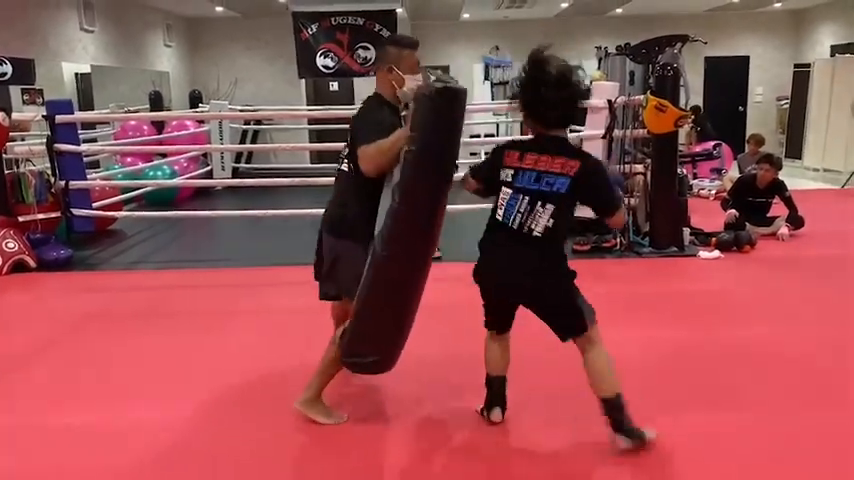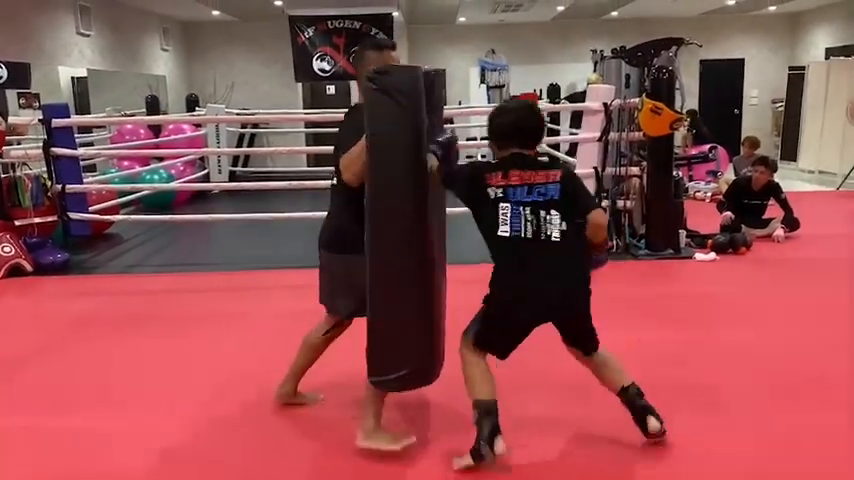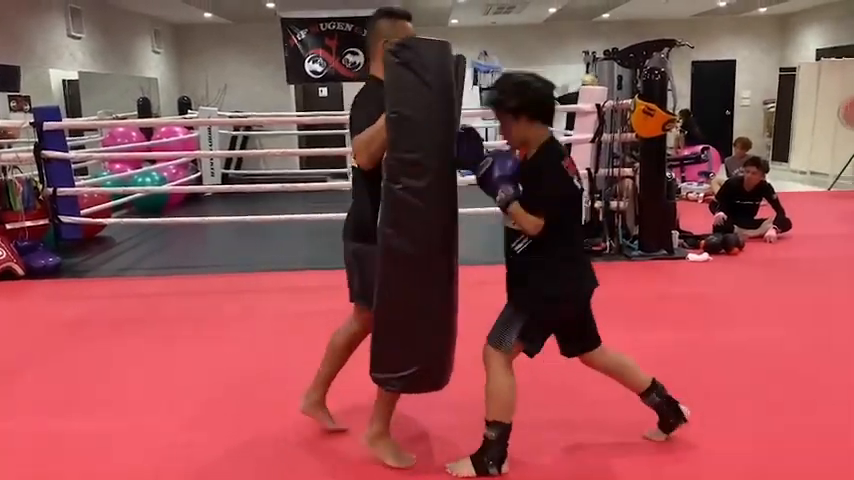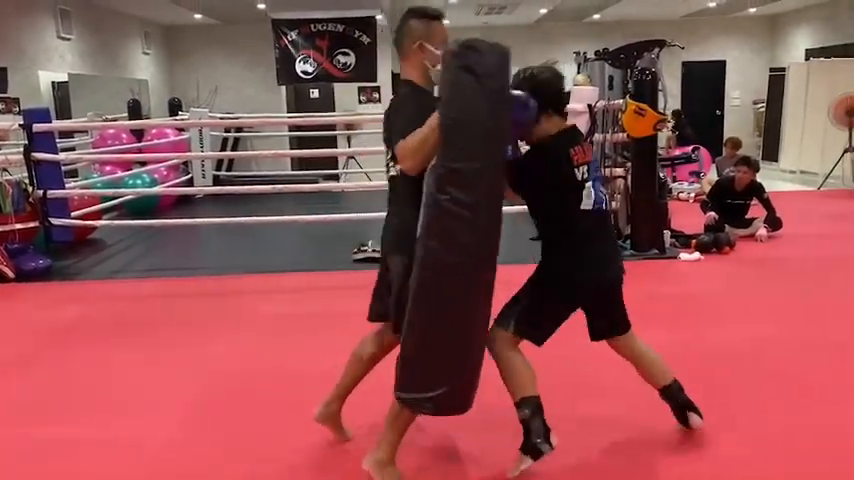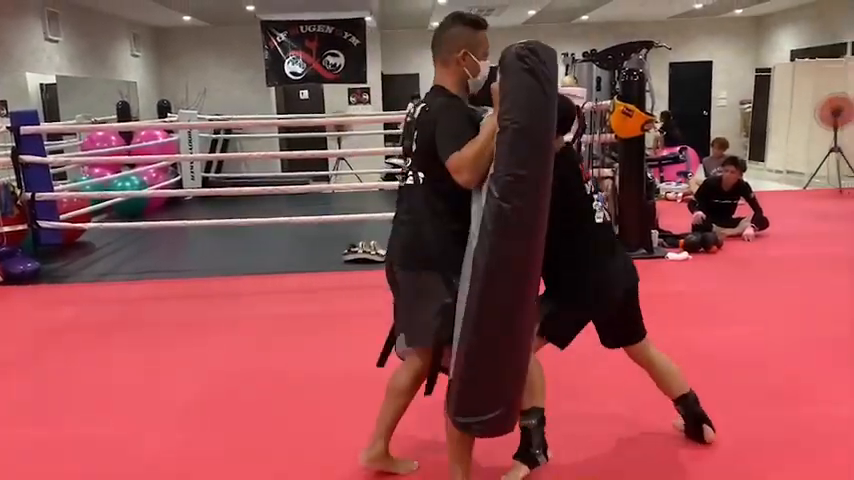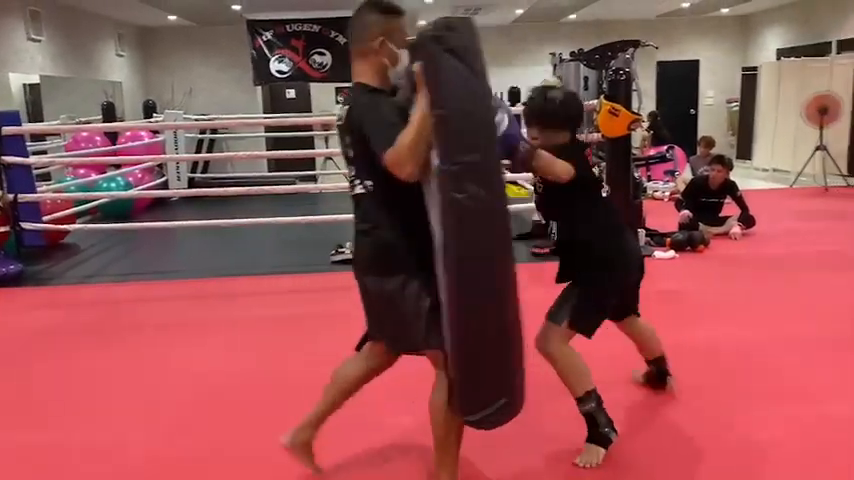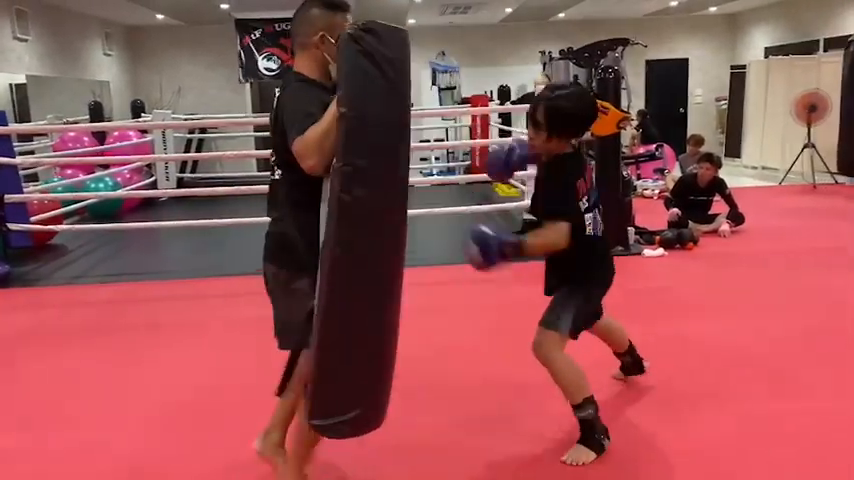
dt=0.3s
person 1, frame 1
left shoulder: (384, 112)
right shoulder: (376, 115)
left elbow: (385, 165)
right elbow: (370, 164)
right wrist: (411, 126)
left hip: (348, 224)
right hip: (352, 230)
left knee: (349, 304)
left ankle: (331, 365)
right ankle: (311, 395)
person 1, frame 2
left shoulder: (370, 119)
right shoulder: (359, 121)
right elbow: (351, 173)
left hip: (345, 239)
right hip: (351, 244)
left knee: (337, 320)
left ankle: (288, 387)
right ankle: (371, 427)
person 1, frame 3
left shoulder: (385, 96)
right shoulder: (373, 98)
right elbow: (364, 155)
left hip: (372, 228)
right hip: (376, 231)
left knee: (363, 317)
left ankle: (316, 398)
right ankle: (379, 433)
person 1, frame 4
left shoulder: (416, 101)
right shoulder: (414, 102)
left elbow: (422, 159)
right elbow: (410, 160)
left hip: (408, 240)
right hip: (418, 243)
left knee: (389, 332)
left ankle: (331, 409)
person 1, frame 5
left shoulder: (429, 107)
right shoulder: (452, 111)
right elbow: (466, 172)
right wrist: (500, 114)
left hip: (411, 250)
right hip: (437, 258)
left knee: (420, 355)
person 1, frame 6
left shoulder: (366, 103)
right shoulder: (376, 105)
right elbow: (406, 166)
right wrist: (425, 96)
left hip: (380, 251)
right hip: (401, 257)
left knee: (380, 351)
right knee: (450, 361)
left ankle: (302, 435)
person 1, frame 7
left shoulder: (313, 93)
right shoulder: (302, 96)
left elbow: (326, 157)
right elbow: (312, 159)
left hip: (305, 248)
right hip: (302, 253)
left knee: (308, 353)
left ankle: (274, 438)
person 2, frame 1
left shoulder: (507, 153)
right shoulder: (584, 166)
left elbow: (472, 185)
right elbow: (616, 220)
right wrist: (609, 196)
left hip: (496, 268)
right hip: (545, 274)
left knee: (497, 332)
right knee: (590, 341)
left ankle: (495, 402)
right ankle: (622, 426)
person 2, frame 2
left shoulder: (481, 174)
right shoulder: (562, 175)
left elbow: (433, 171)
right elbow: (597, 222)
right wrist: (590, 254)
left hip: (517, 289)
right hip: (567, 282)
left knee: (471, 350)
right knee: (589, 353)
left ankle: (488, 439)
right ankle: (646, 416)
person 2, frame 3
left shoulder: (548, 164)
right shoulder: (539, 158)
left elbow: (532, 225)
left wrist: (503, 190)
right wrist: (499, 177)
left hip: (552, 280)
right hip: (566, 277)
left knee: (496, 354)
right knee: (591, 353)
right ankle: (667, 407)
person 2, frame 4
left shoulder: (544, 154)
right shoulder: (577, 141)
left elbow: (506, 188)
right elbow: (528, 179)
left hip: (567, 268)
right hip: (602, 262)
left knee: (502, 338)
right knee: (622, 338)
left ankle: (536, 433)
right ankle: (684, 408)
person 2, frame 5
left shoulder: (556, 173)
right shoulder: (566, 160)
left hip: (582, 281)
right hip: (617, 272)
right knee: (639, 346)
left ankle: (533, 447)
right ankle: (697, 419)
person 2, frame 6
left shoulder: (569, 152)
right shoulder: (570, 148)
left elbow: (562, 173)
left hip: (604, 264)
right hip: (622, 257)
left knee: (551, 339)
right knee: (626, 317)
left ankle: (601, 428)
right ankle: (659, 371)
person 2, frame 7
left shoulder: (559, 177)
right shoulder: (567, 156)
left elbow: (558, 235)
left wrist: (507, 246)
right wrist: (514, 154)
left hip: (581, 273)
right hip: (588, 264)
left knee: (547, 345)
right knee: (591, 321)
left ankle: (595, 432)
right ankle: (632, 361)
